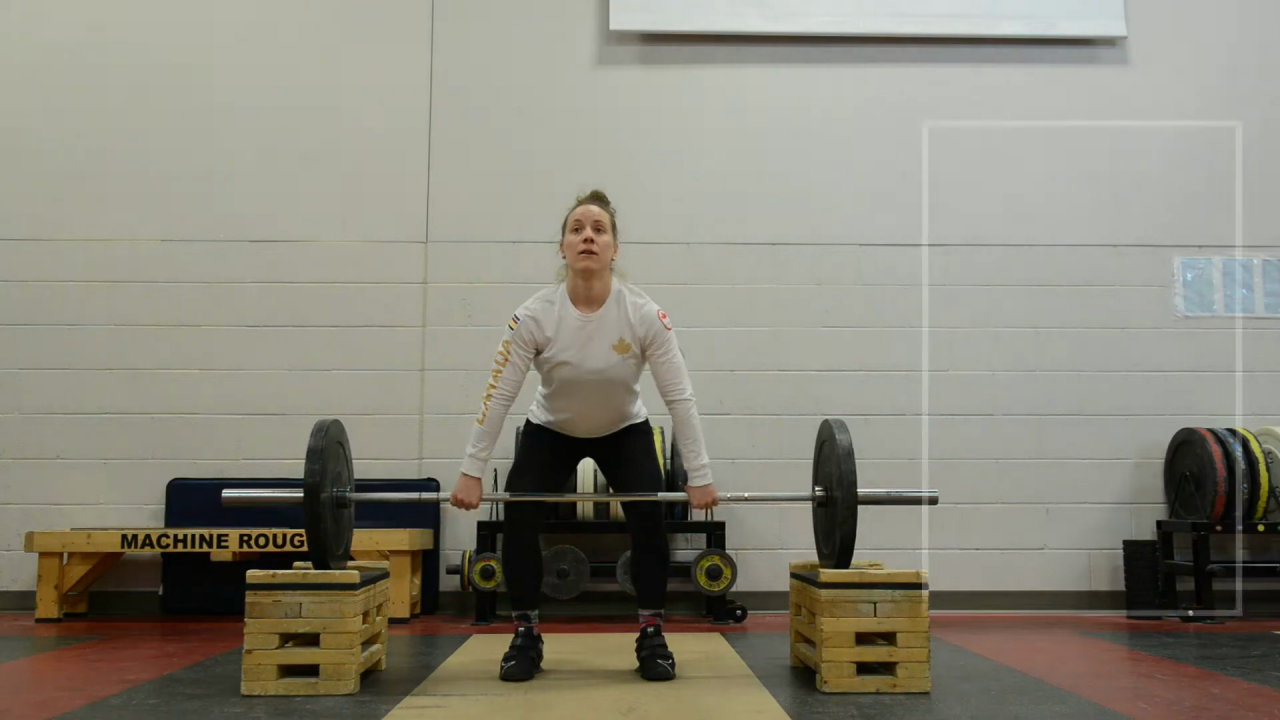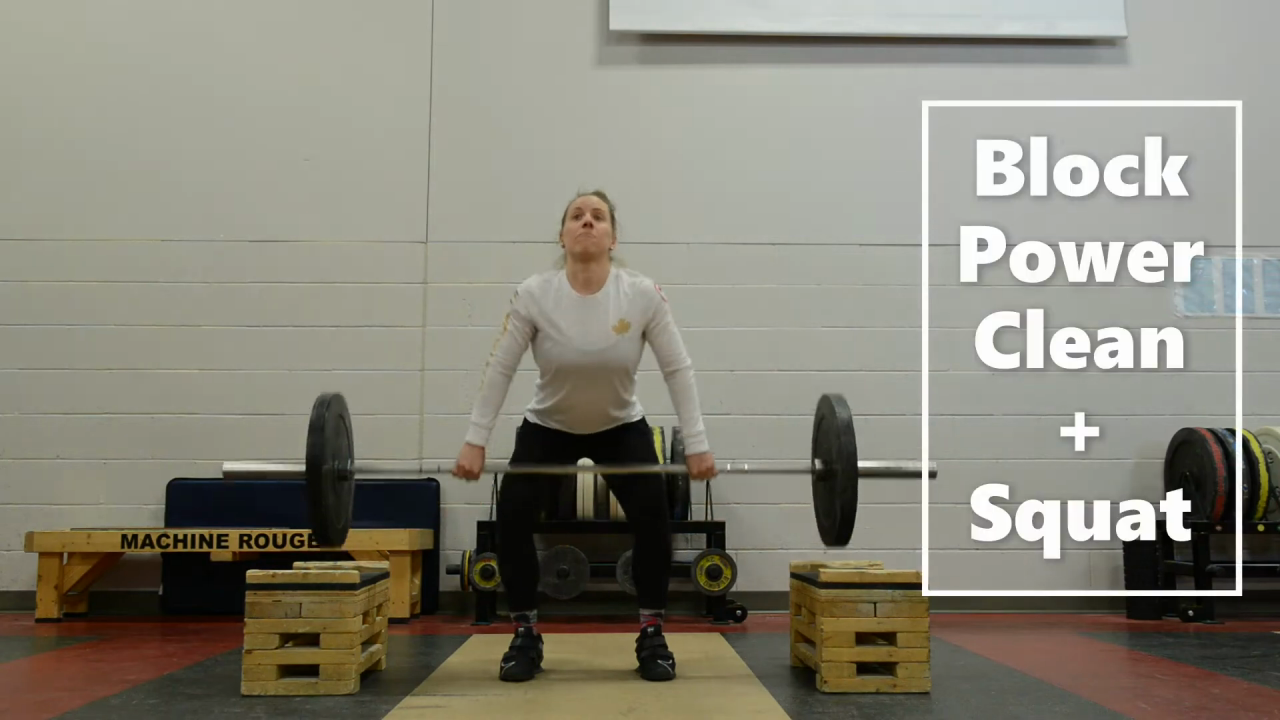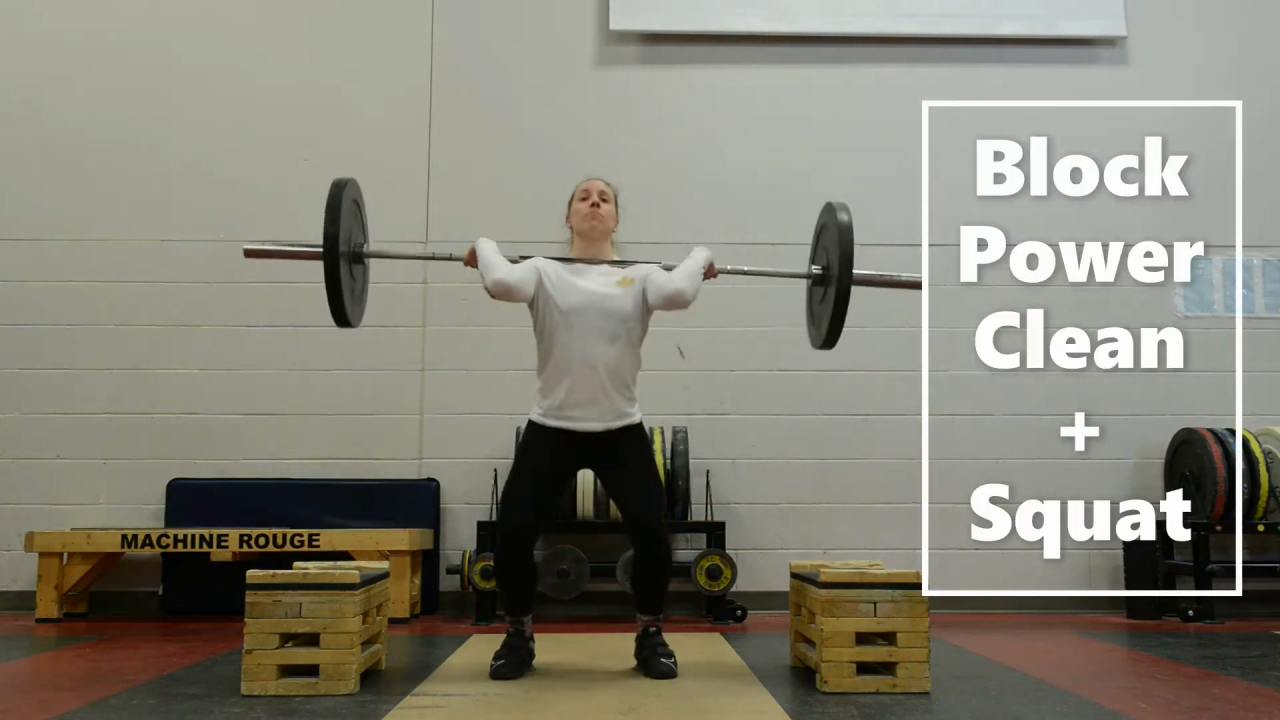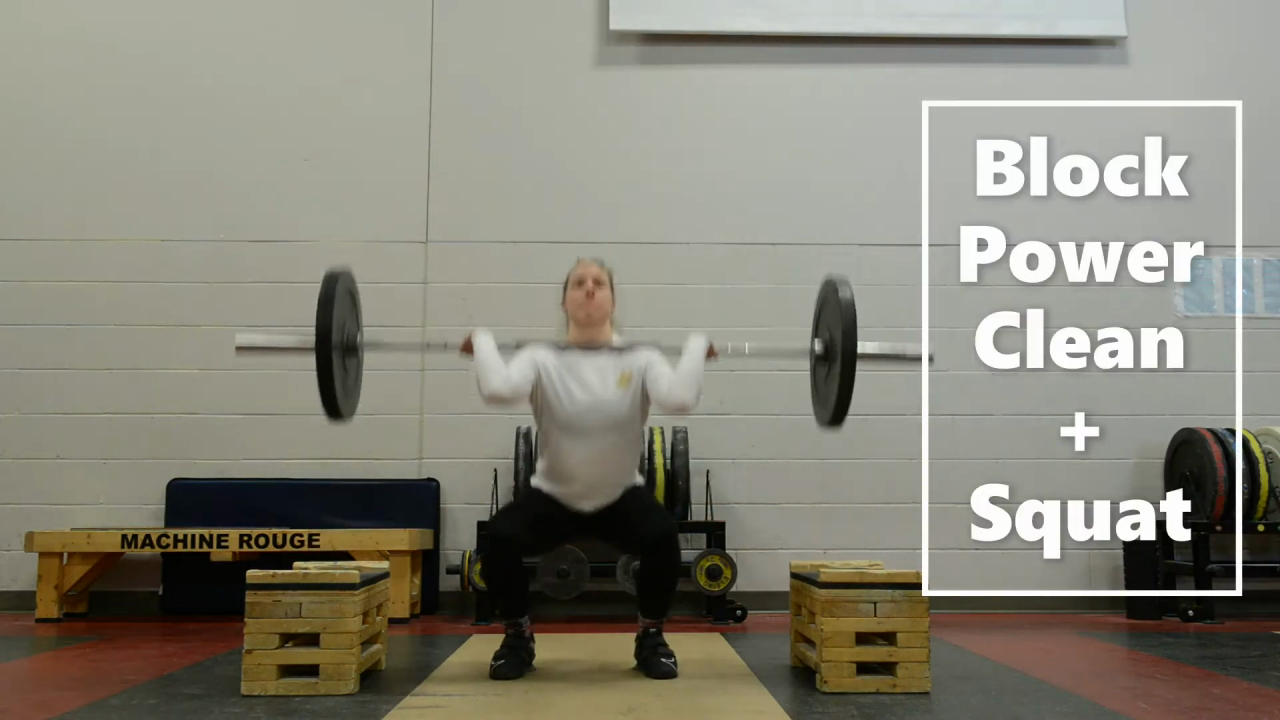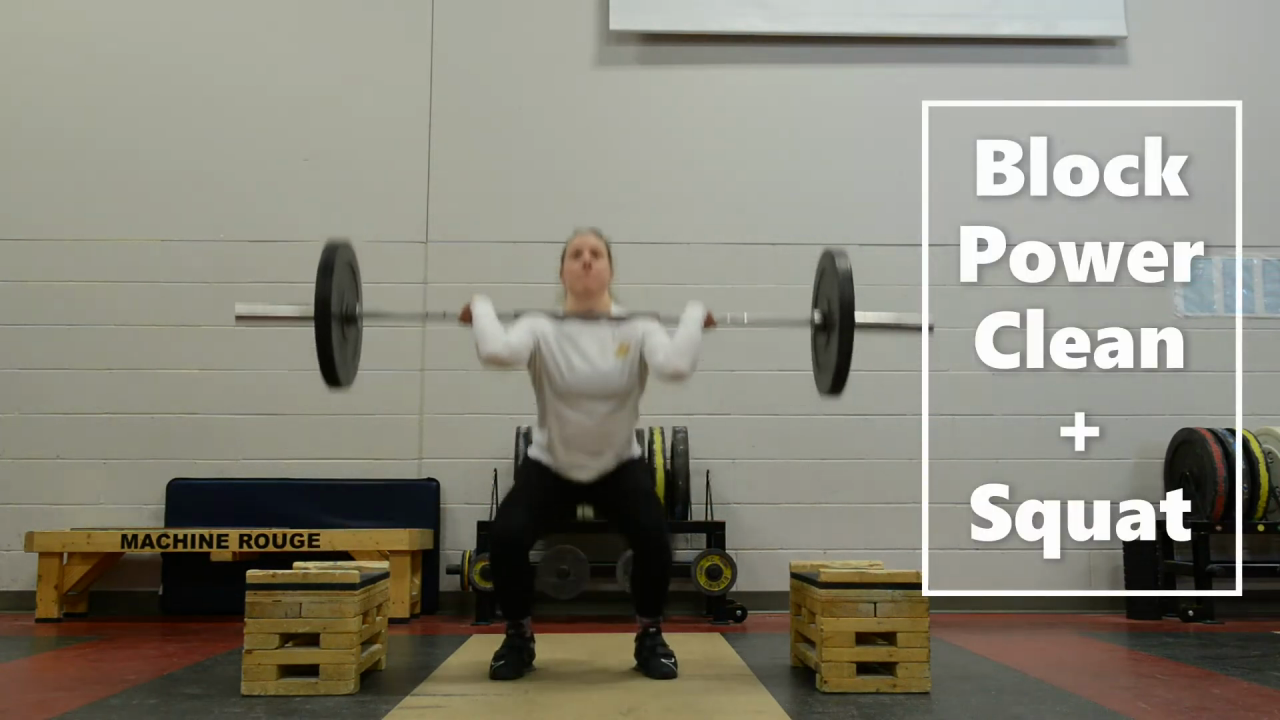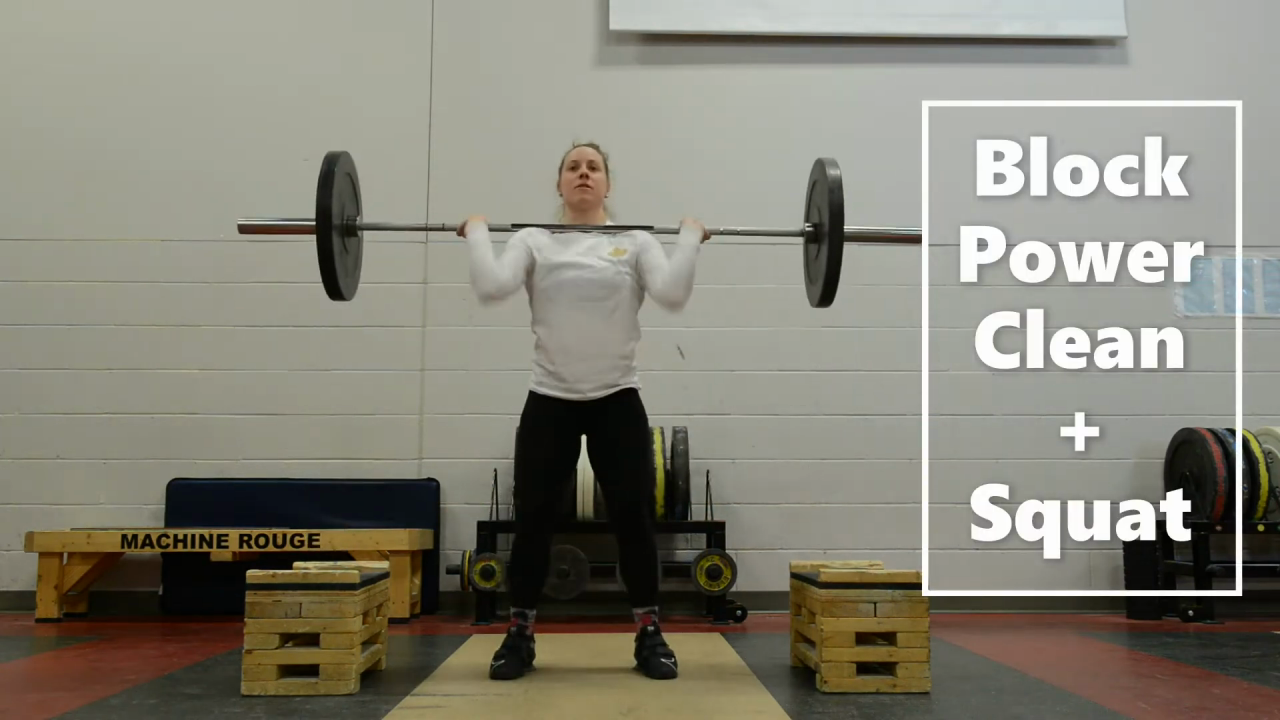
dt=0.7s
person 1, frame 1
left shoulder: (645, 315)
right shoulder: (534, 316)
left elbow: (679, 397)
right elbow: (498, 395)
left wrist: (700, 476)
right wrist: (471, 472)
left hip: (624, 432)
right hip: (550, 431)
left knee: (649, 518)
right knee: (520, 517)
left ankle: (652, 637)
right ankle: (526, 637)
person 1, frame 2
left shoulder: (643, 294)
right shoulder: (534, 294)
left elbow: (678, 369)
right elbow: (498, 371)
left wrist: (697, 444)
right wrist: (475, 440)
left hip: (621, 428)
right hip: (548, 428)
left knee: (652, 517)
right knee: (512, 518)
left ankle: (651, 634)
right ankle: (525, 636)
person 1, frame 3
left shoulder: (639, 274)
right shoulder: (543, 270)
left elbow: (677, 293)
right elbow: (502, 284)
left wrist: (699, 257)
right wrist: (485, 249)
left hip: (620, 429)
right hip: (552, 428)
left knee: (651, 531)
right knee: (513, 533)
left ankle: (650, 636)
right ankle: (519, 637)
person 1, frame 4
left shoulder: (640, 360)
right shoulder: (541, 359)
left elbow: (679, 398)
right elbow: (499, 390)
left wrist: (695, 346)
right wrist: (483, 341)
left hip: (621, 494)
right hip: (553, 495)
left knee: (662, 537)
right knee: (501, 538)
left ankle: (650, 635)
right ankle: (518, 637)
person 1, frame 5
left shoulder: (638, 329)
right shoulder: (540, 328)
left elbow: (674, 366)
right elbow: (497, 354)
left wrist: (693, 316)
right wrist: (482, 310)
left hip: (619, 467)
right hip: (550, 468)
left knee: (652, 539)
right knee: (507, 537)
left ankle: (649, 636)
right ankle: (518, 637)
person 1, frame 6
left shoulder: (635, 242)
right shoulder: (534, 241)
left elbow: (672, 294)
right elbow: (491, 287)
left wrist: (690, 236)
right wrist: (476, 231)
left hip: (617, 401)
right hip: (549, 401)
left knee: (634, 519)
right knee: (533, 520)
left ankle: (649, 634)
right ankle: (520, 635)
